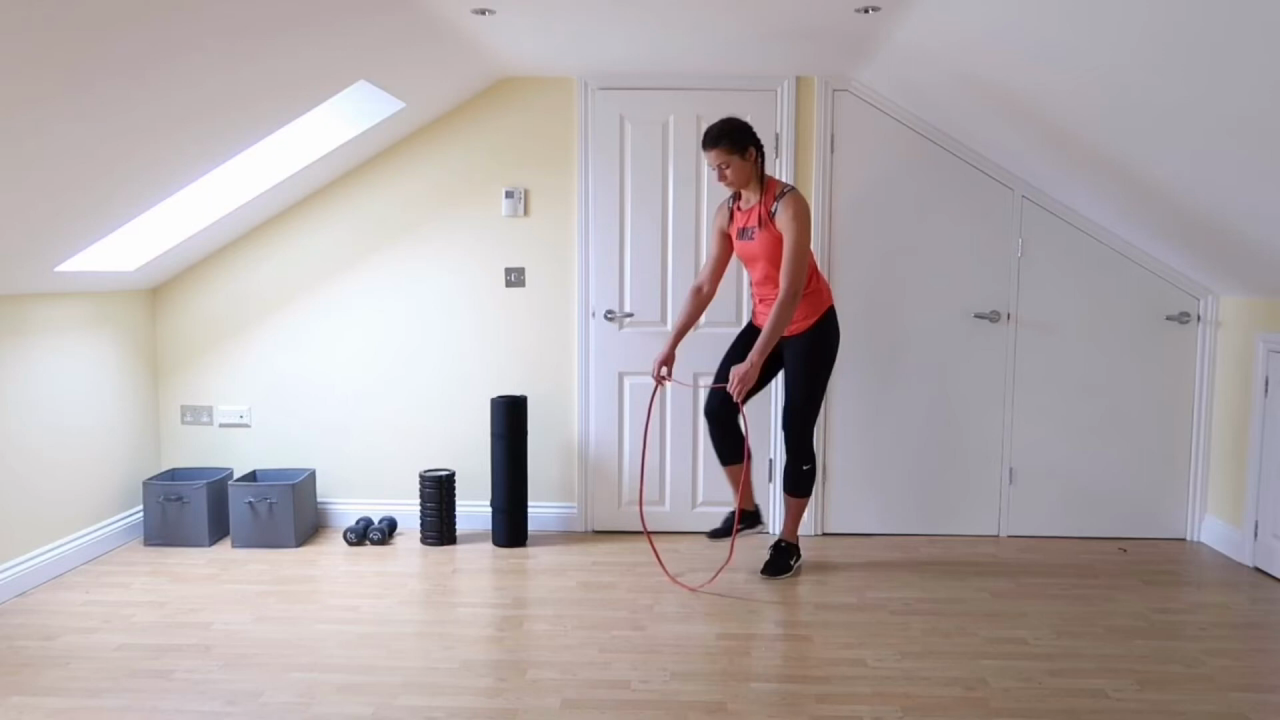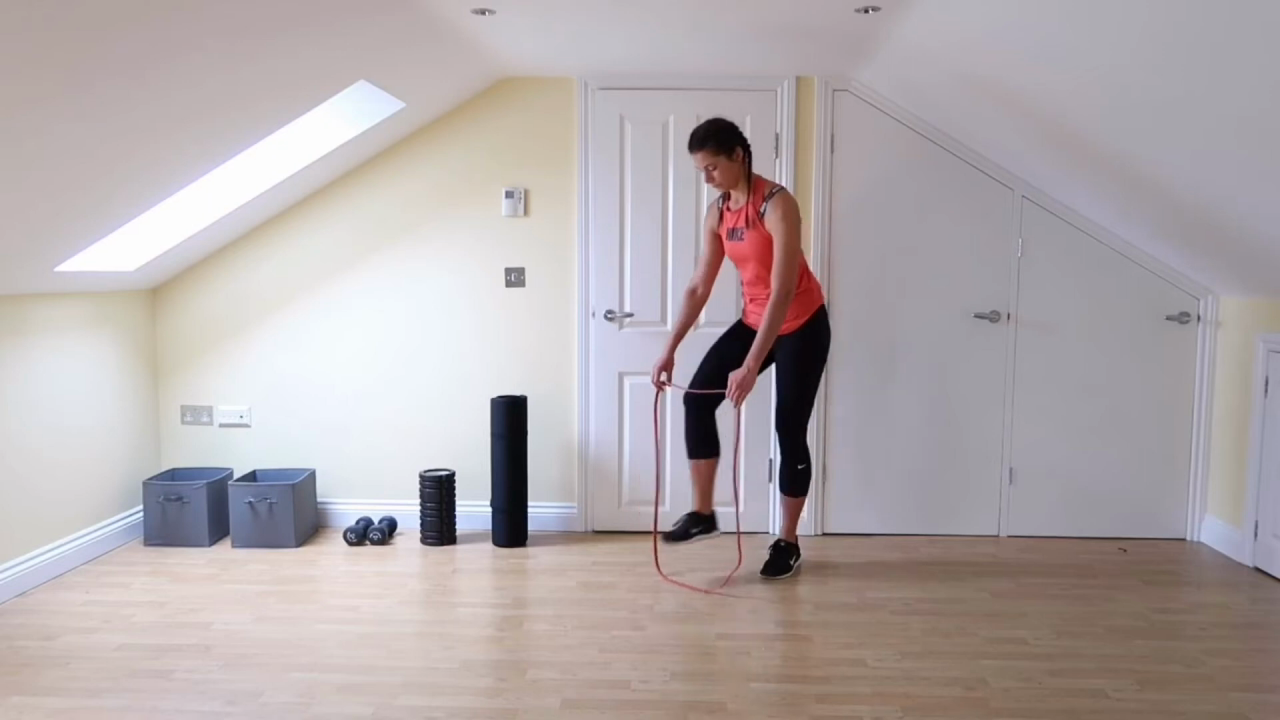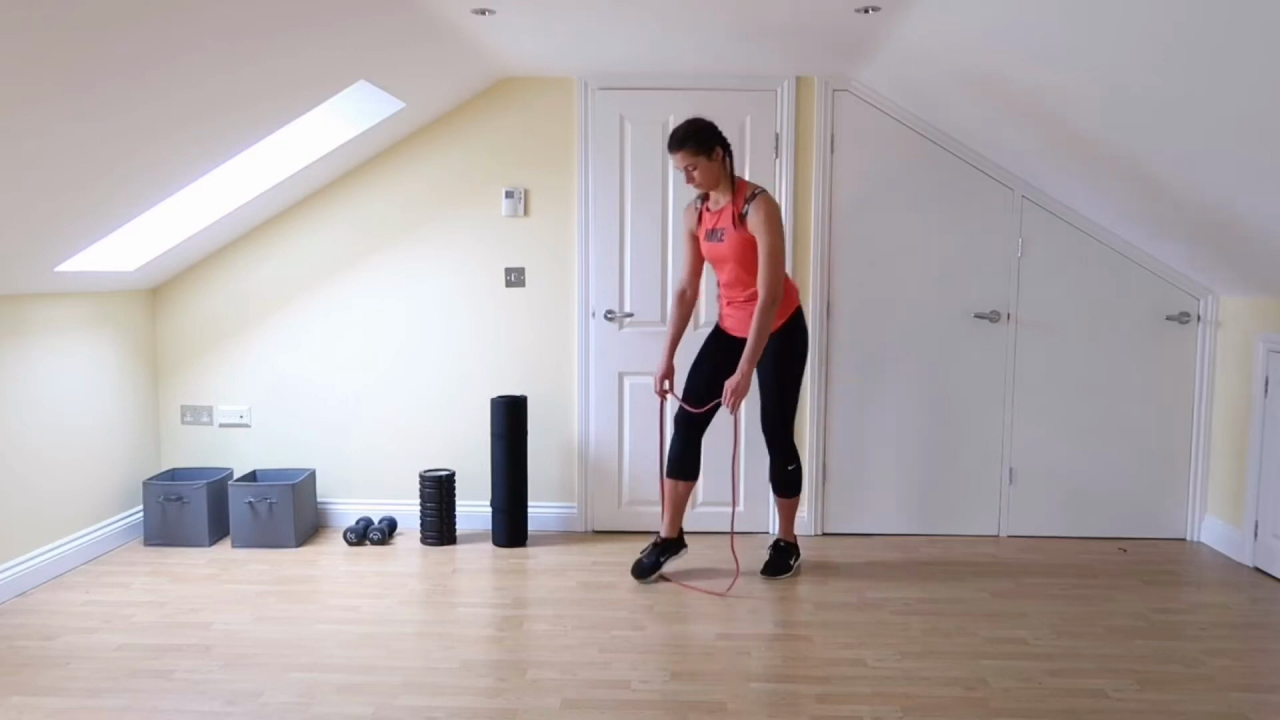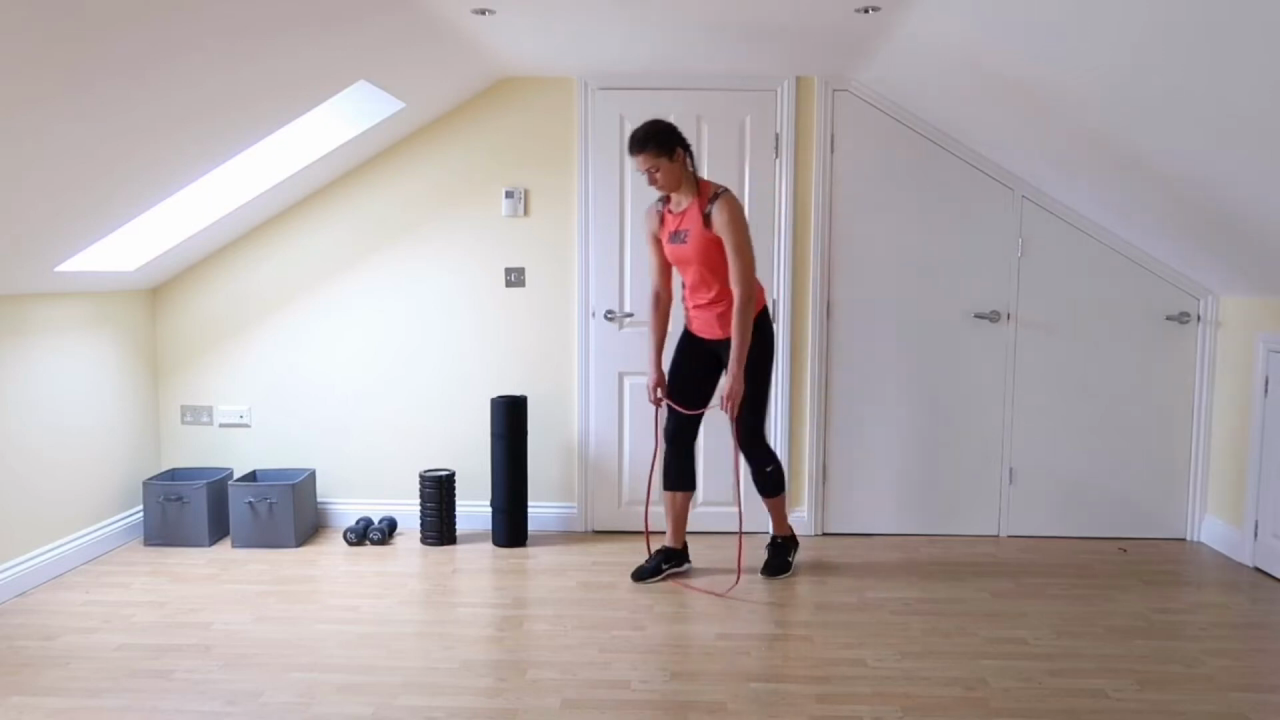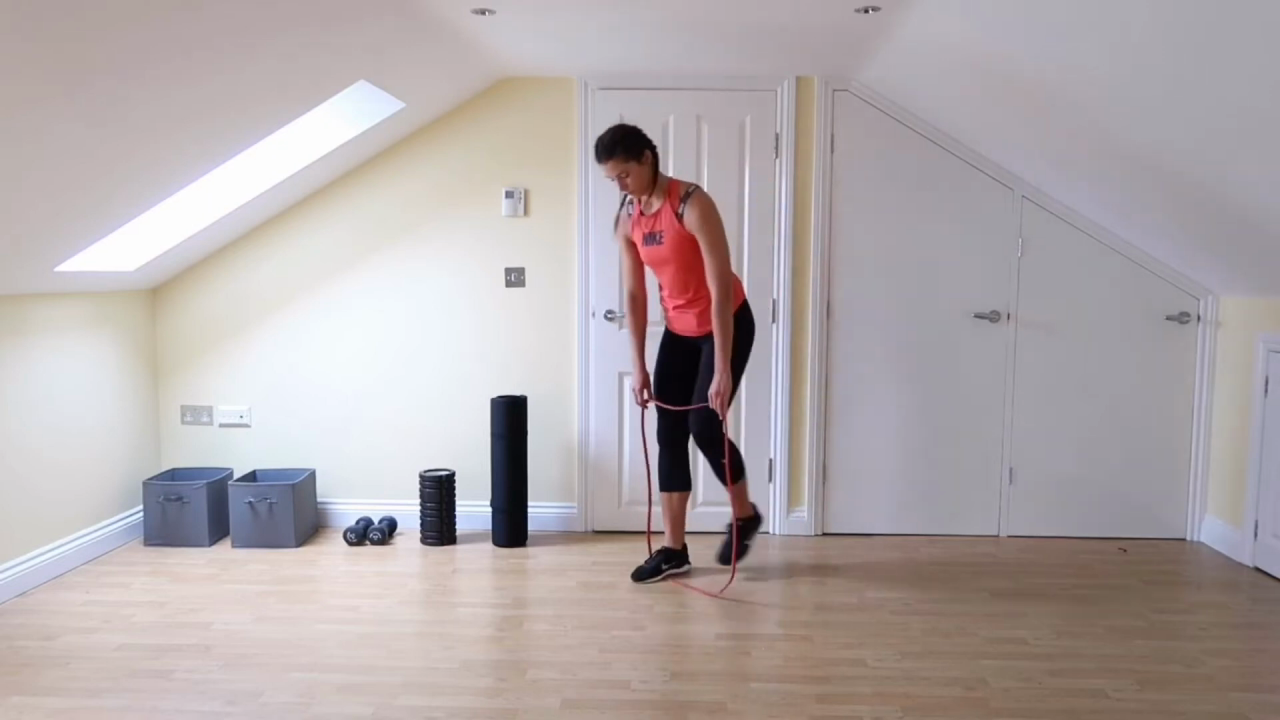
dt=0.2s
person 1, frame 1
left shoulder: (788, 204)
right shoulder: (727, 212)
left elbow: (791, 291)
right elbow: (704, 285)
left wrist: (754, 361)
right wrist: (671, 345)
left hip: (811, 327)
right hip: (764, 322)
left knee: (796, 431)
right knee: (717, 408)
left ankle: (788, 542)
right ankle: (747, 510)
person 1, frame 2
left shoulder: (777, 204)
right shoulder: (717, 212)
left elbow: (782, 292)
right elbow: (699, 286)
left wrist: (750, 367)
right wrist: (670, 349)
left hip: (802, 326)
right hip: (754, 321)
left knee: (789, 430)
right knee: (698, 398)
left ankle: (787, 542)
right ankle: (702, 512)
person 1, frame 3
left shoulder: (758, 206)
right shoulder: (696, 212)
left elbow: (770, 293)
right elbow: (686, 289)
left wrist: (745, 371)
right wrist: (667, 357)
left hip: (780, 330)
right hip: (728, 328)
left knee: (776, 434)
right knee: (687, 422)
left ankle: (787, 542)
right ankle: (669, 537)
person 1, frame 4
left shoulder: (721, 207)
right shoulder: (657, 215)
left elbow: (744, 294)
right elbow: (660, 293)
left wrist: (736, 374)
right wrist: (655, 364)
left hip: (746, 329)
right hip: (697, 333)
left knee: (748, 436)
right knee: (677, 433)
left ankle: (783, 536)
right ankle: (674, 547)
person 1, frame 5
left shoulder: (693, 204)
right shoulder: (627, 219)
left elbow: (721, 290)
right elbow: (635, 295)
left wrist: (724, 370)
right wrist: (638, 366)
left hip: (726, 323)
right hip: (678, 329)
left knee: (704, 425)
right knee: (669, 433)
left ankle: (744, 513)
right ankle: (673, 549)
